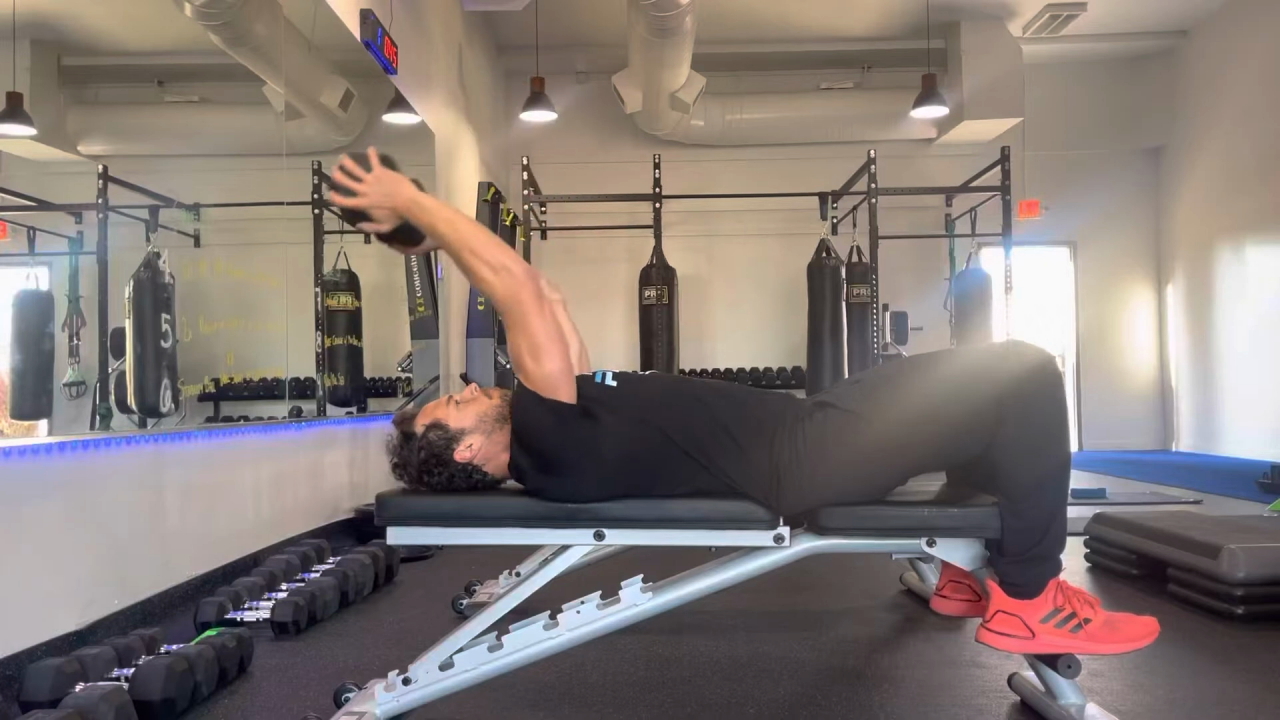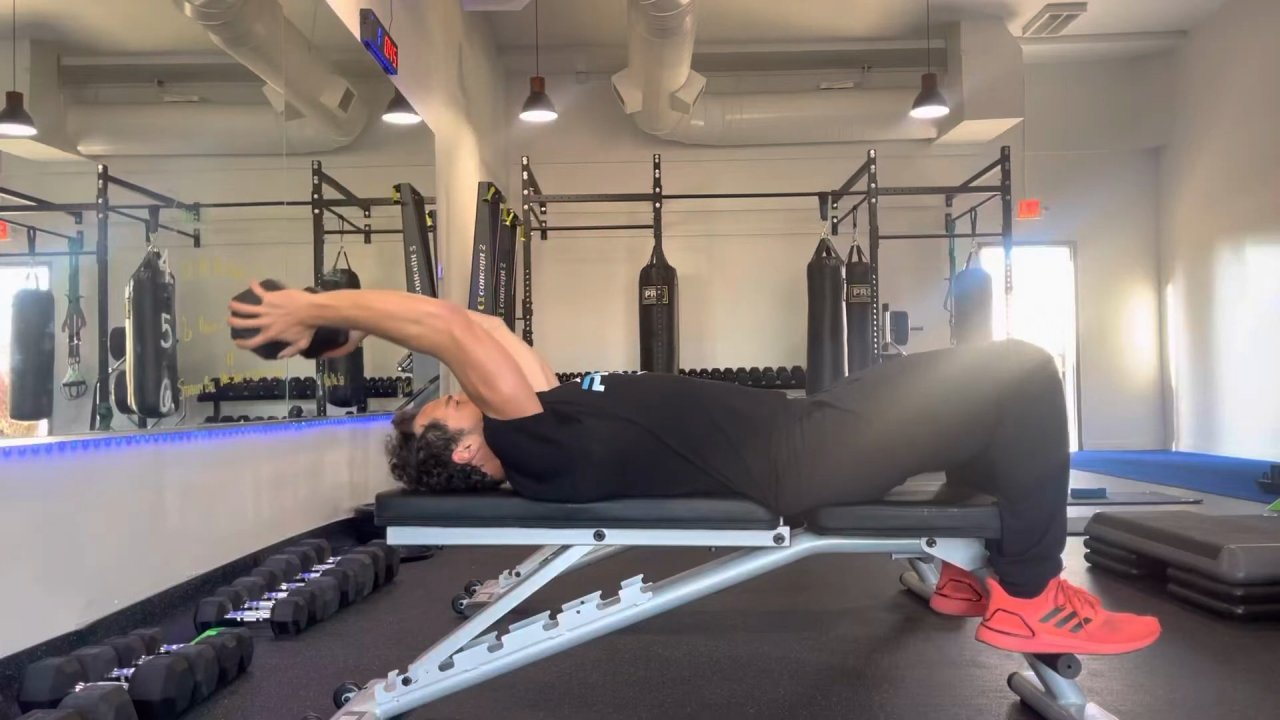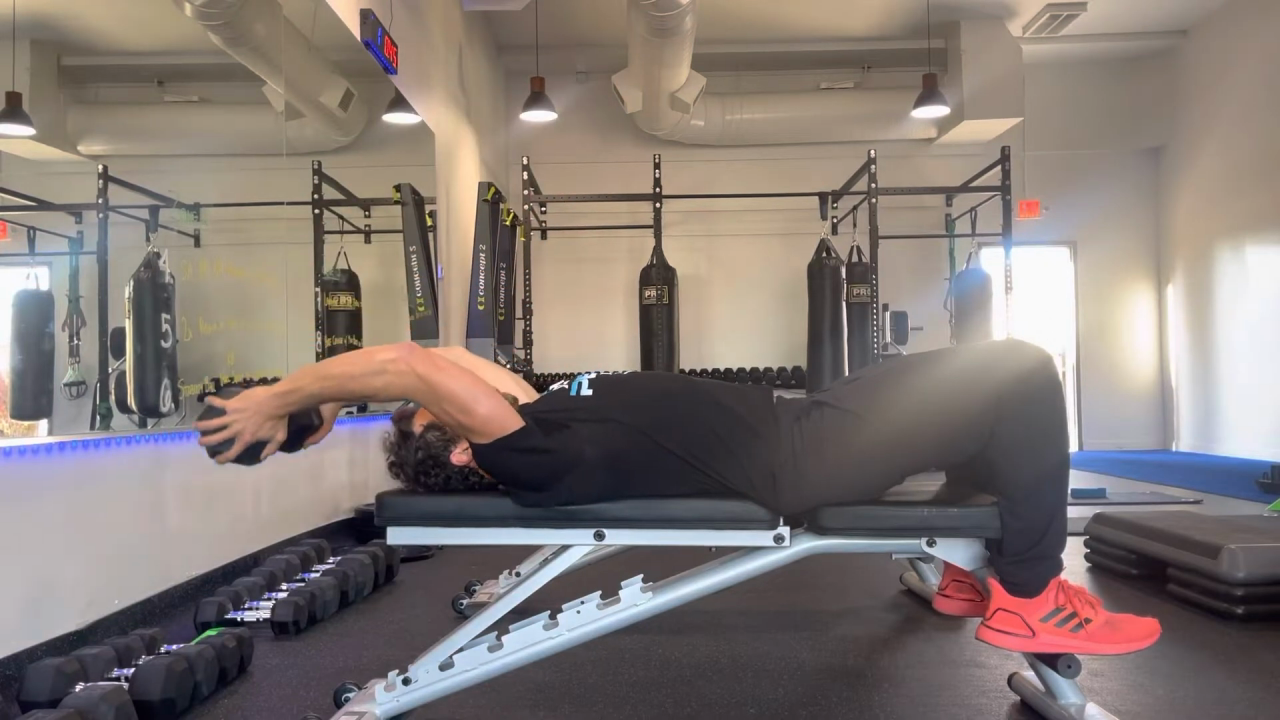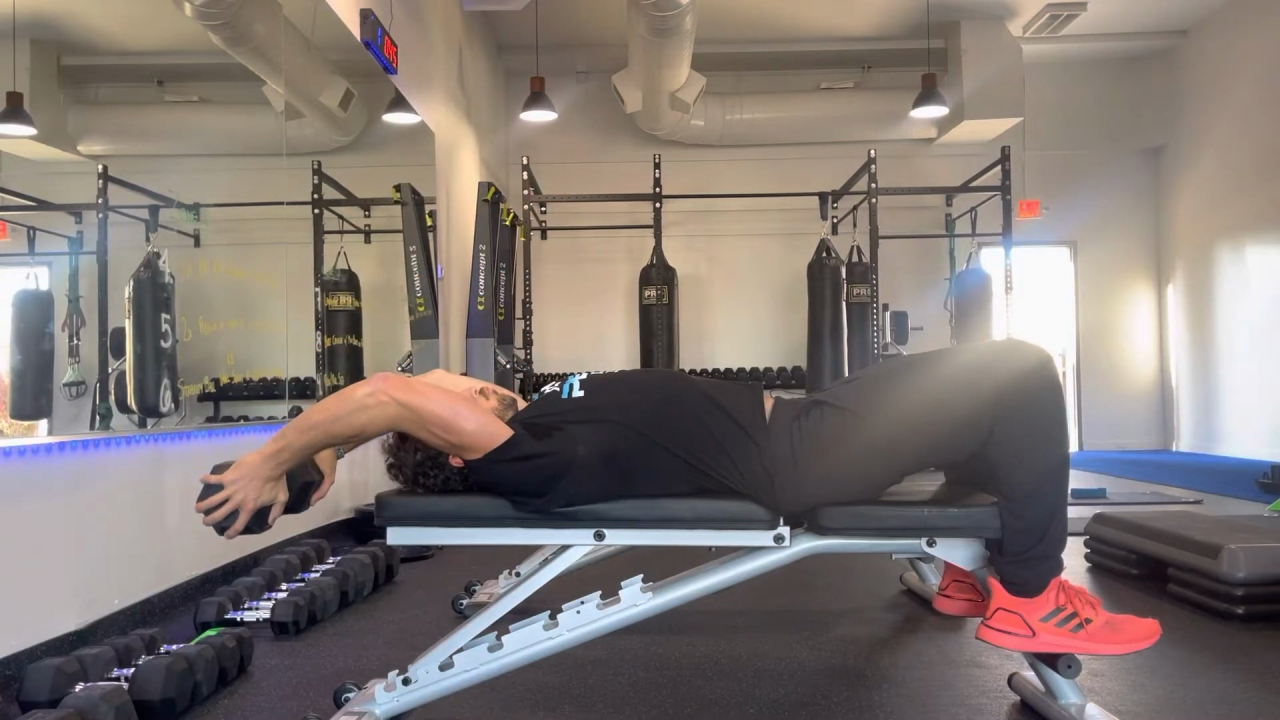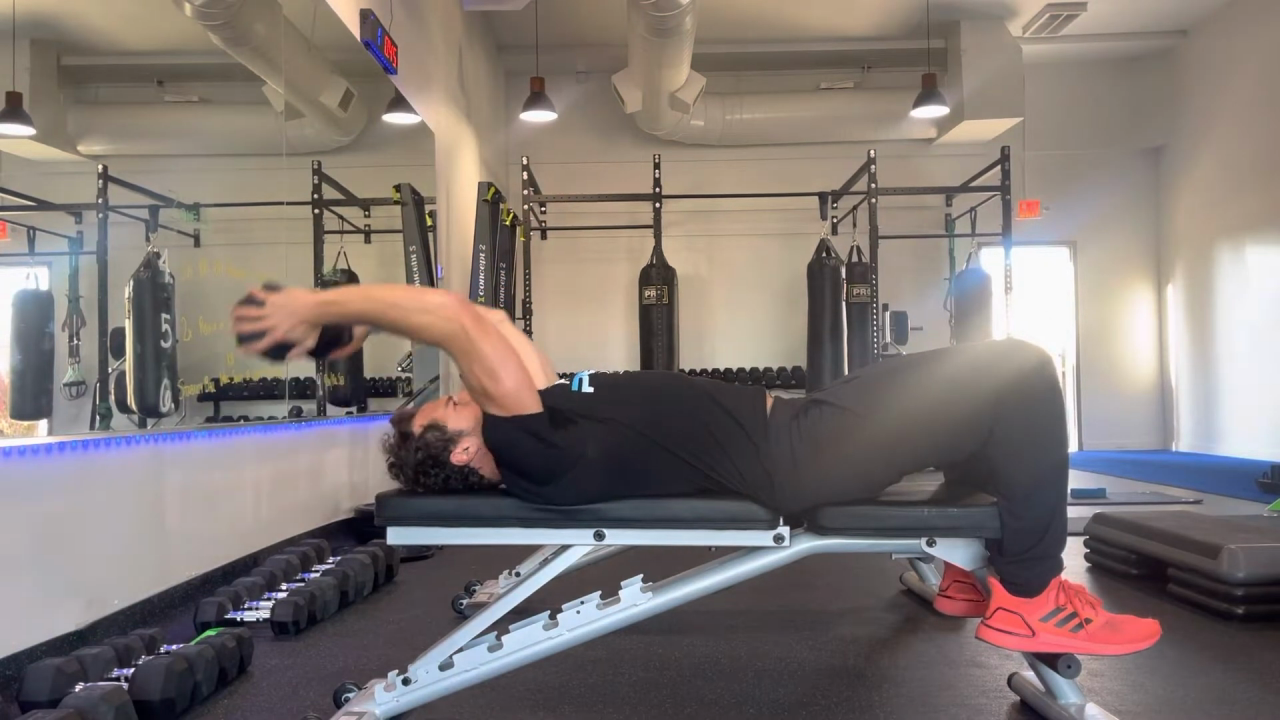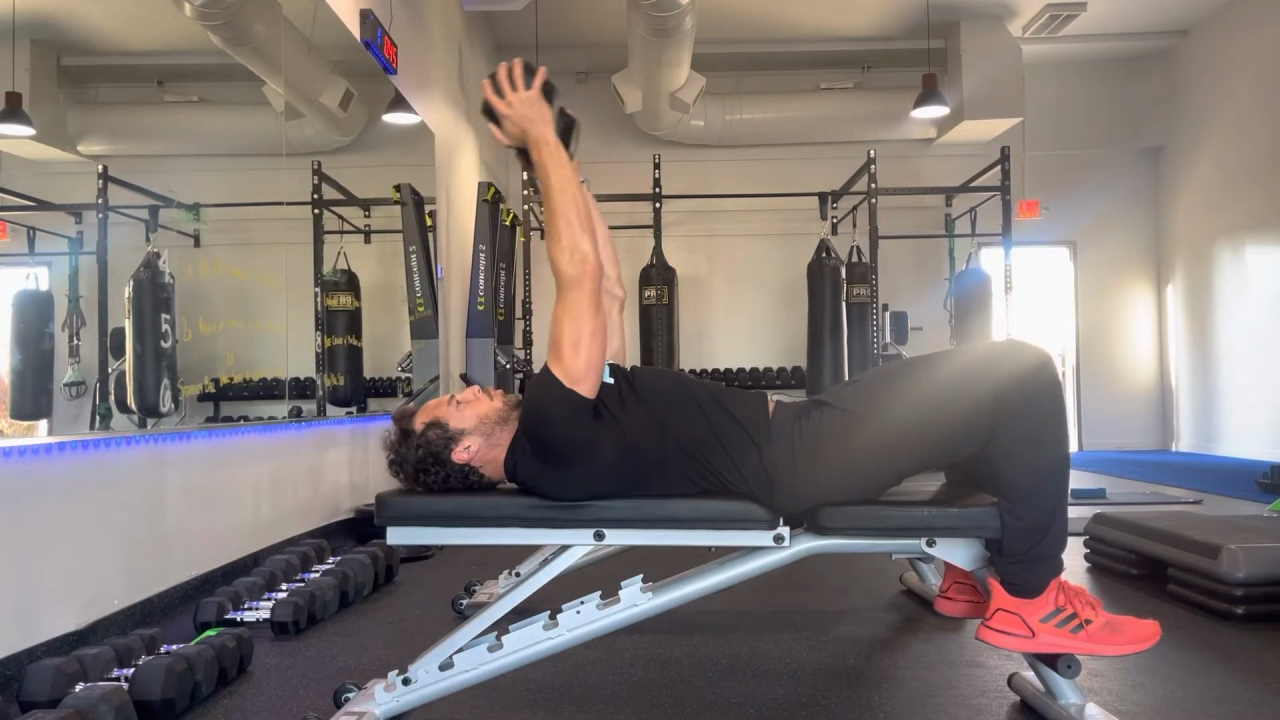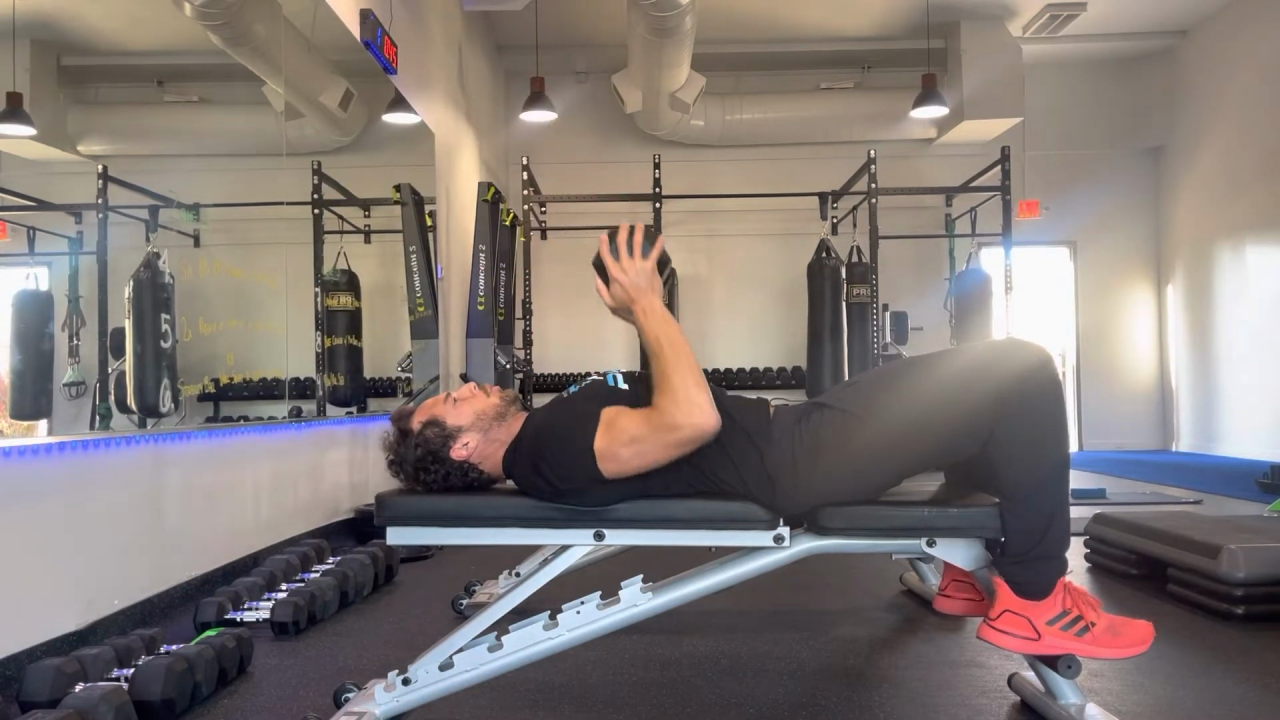
dt=0.7s
person 1, frame 1
left shoulder: (549, 431)
right shoulder: (550, 451)
left elbow: (535, 305)
right elbow: (522, 295)
left wrist: (424, 221)
right wrist: (408, 201)
left hip: (802, 427)
right hip: (804, 460)
left knee: (995, 374)
right knee: (1025, 376)
left ankle: (974, 570)
right ankle: (1025, 602)
person 1, frame 2
left shoulder: (547, 422)
right shoulder: (541, 458)
left elbow: (479, 333)
right elbow: (457, 328)
left wrist: (338, 313)
right wrist: (313, 308)
left hip: (800, 417)
right hip: (803, 459)
left knee: (993, 377)
right knee: (1021, 374)
left ankle: (972, 565)
right ankle: (1024, 598)
person 1, frame 3
left shoulder: (535, 418)
right shoulder: (533, 461)
left elbow: (447, 359)
right elbow: (415, 363)
left wrist: (308, 396)
right wrist: (275, 400)
left hip: (798, 418)
right hip: (804, 459)
left knee: (991, 375)
right knee: (1022, 372)
left ankle: (970, 569)
right ankle: (1027, 599)
person 1, frame 4
left shoulder: (534, 418)
right shoulder: (522, 464)
left elbow: (408, 390)
right elbow: (395, 394)
left wrist: (315, 441)
right wrist: (271, 460)
left hip: (795, 418)
right hip: (800, 459)
left knee: (990, 377)
right knee: (1019, 373)
left ankle: (969, 568)
right ankle: (1027, 597)
person 1, frame 5
left shoulder: (537, 423)
right shoulder: (531, 458)
left elbow: (486, 330)
right elbow: (463, 324)
left wrist: (333, 308)
right wrist: (323, 303)
left hip: (791, 418)
right hip: (794, 454)
left knee: (990, 374)
right knee: (1020, 373)
left ankle: (980, 568)
right ankle: (1028, 598)
person 1, frame 6
left shoulder: (551, 428)
right shoulder: (552, 442)
left elbow: (603, 286)
right elbow: (579, 272)
left wrist: (548, 149)
right wrist: (539, 136)
left hip: (799, 428)
right hip: (802, 458)
left knee: (984, 389)
right knee: (1021, 376)
left ankle: (978, 565)
right ankle: (1027, 597)
person 1, frame 7
left shoulder: (555, 425)
right shoulder: (550, 451)
right elbow: (696, 419)
left wrist: (641, 308)
right wrist: (646, 304)
left hip: (795, 429)
right hip: (800, 460)
left knee: (993, 381)
right knee: (1022, 372)
left ankle: (970, 570)
right ankle: (1032, 601)
